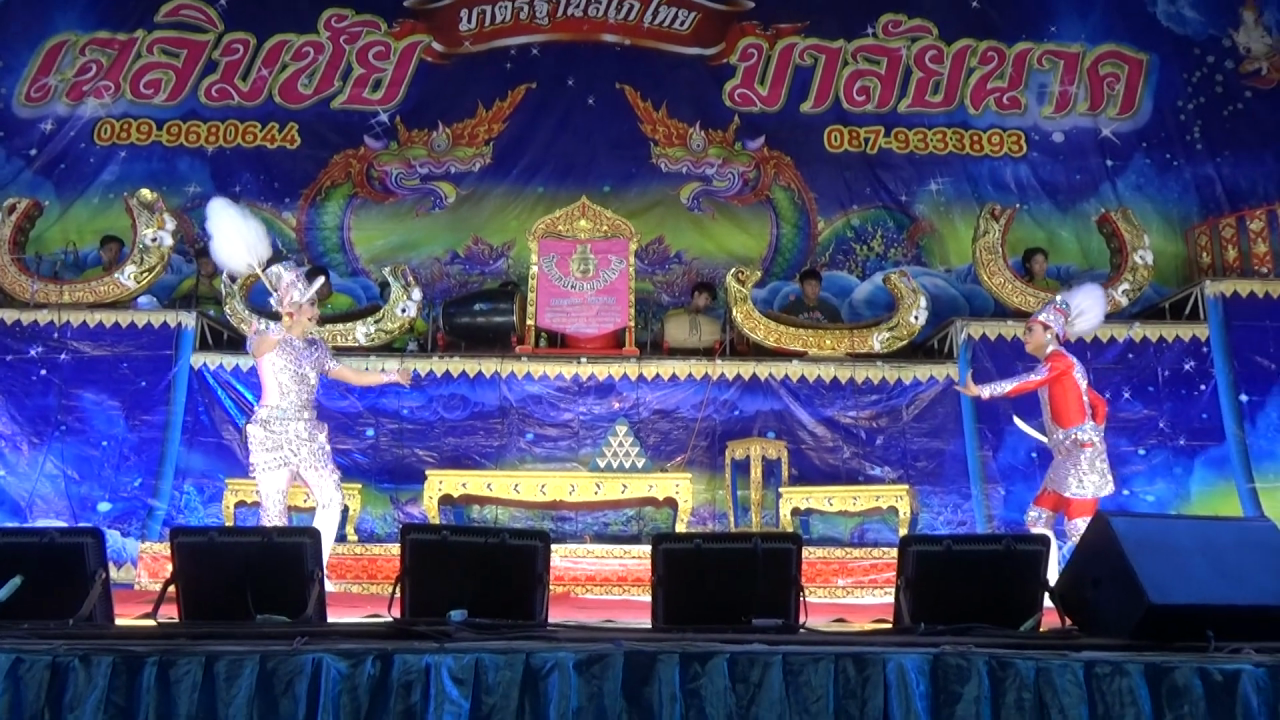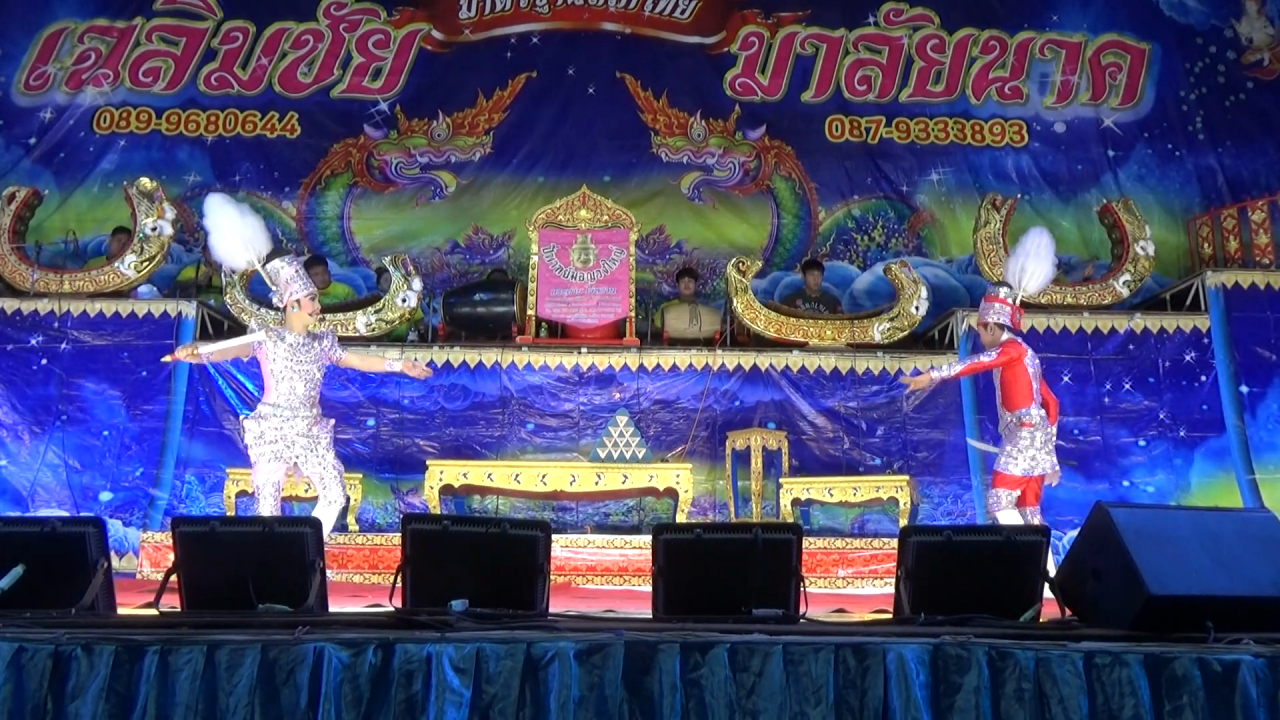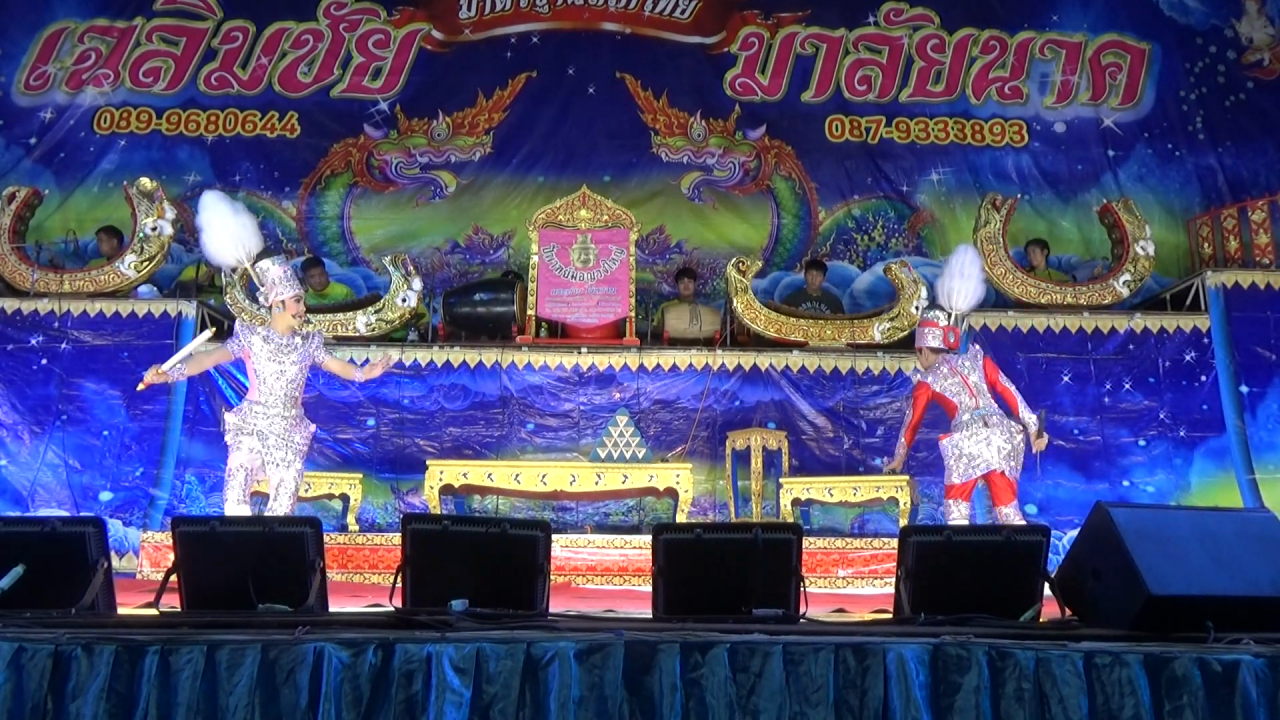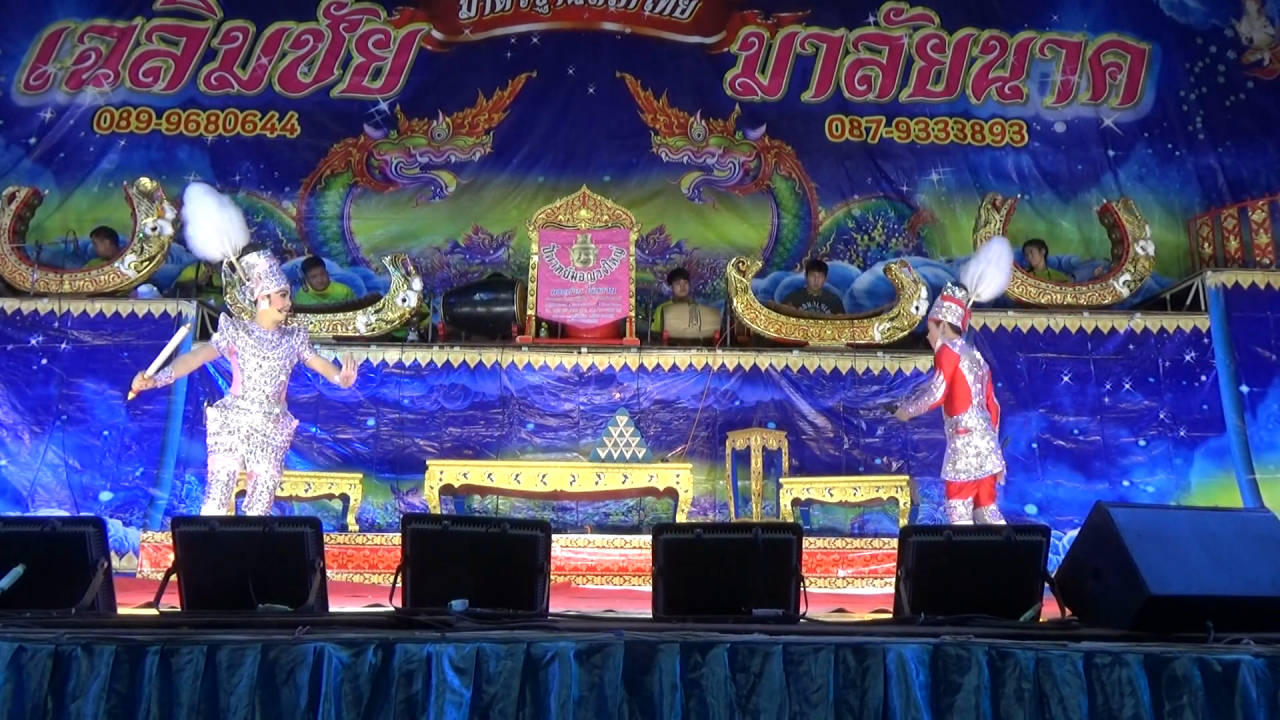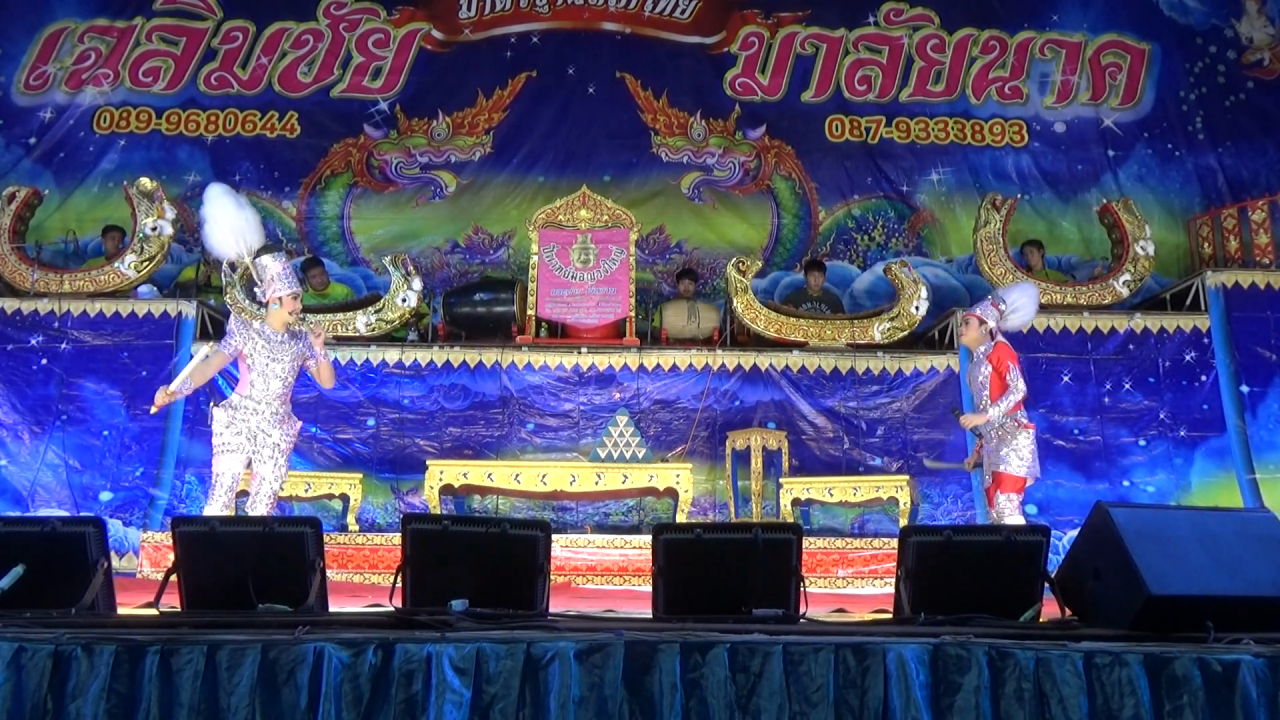
dt=1s
person 1, frame 1
left shoulder: (316, 347)
right shoulder: (264, 333)
left elbow: (349, 374)
right elbow: (260, 348)
left wrist: (392, 376)
right wrist: (282, 328)
left hip: (308, 433)
right hip: (272, 432)
left knee: (332, 499)
right knee: (274, 510)
person 1, frame 2
left shoulder: (322, 342)
right shoulder: (267, 338)
left elbow: (358, 360)
right elbow: (233, 348)
left wrist: (399, 365)
right wrist: (199, 356)
left hip: (311, 433)
right hip: (272, 431)
left knee: (335, 495)
right knee: (268, 509)
person 1, frame 3
left shoulder: (307, 343)
right shoulder: (251, 337)
left elbow: (337, 366)
right elbow: (211, 358)
left wrist: (362, 373)
right wrist: (169, 374)
left hip: (290, 433)
right hip: (252, 425)
left knee: (284, 504)
right knee: (236, 497)
person 1, frame 4
left shoulder: (294, 336)
right shoulder: (237, 330)
left elbow: (318, 363)
right elbow: (200, 354)
left wrist: (341, 377)
right wrist: (157, 378)
left hip: (272, 432)
right hip: (233, 424)
left knee: (260, 504)
right knee: (217, 497)
person 1, frame 5
left shoulder: (302, 340)
right shoulder: (245, 331)
left elbow: (327, 382)
right elbow: (211, 365)
left wrist: (320, 351)
right wrist: (175, 391)
left hip: (277, 430)
right hip: (238, 423)
left knee: (264, 502)
right knee: (221, 495)
person 2, frame 1
left shoulder: (1060, 361)
right shoulder: (1059, 367)
left elbow: (1027, 382)
right elbow: (1099, 404)
left wrist: (981, 391)
right wrist: (1094, 438)
left hip: (1081, 457)
right hip: (1067, 458)
left knee: (1079, 528)
right knee: (1038, 518)
right ankle: (1051, 585)
person 2, frame 2
left shoulder: (1013, 347)
right shoulder: (1021, 354)
left elbow: (975, 363)
right elbow: (1051, 403)
left wrist: (931, 376)
right wrist: (1047, 441)
left hip: (1025, 437)
right hip: (1031, 439)
left knee: (1000, 502)
right knee: (1029, 512)
right ankle: (1046, 575)
person 2, frame 3
left shoulder: (927, 380)
right shoulder: (978, 359)
left elbow: (912, 421)
right elbow: (1008, 391)
left wrist: (898, 458)
right wrist: (1033, 427)
left hip: (967, 441)
right hip: (1001, 438)
left knee: (956, 513)
right knee: (1008, 510)
person 2, frame 4
left shoulder: (947, 351)
right shoulder: (976, 356)
left elbow: (936, 394)
right elbow: (993, 404)
left wrist: (906, 410)
right wrist: (995, 448)
left hip: (965, 440)
right hip: (986, 440)
left knee: (959, 512)
right knee: (988, 511)
person 2, frame 5
left shoulder: (999, 349)
right shoulder: (975, 364)
left elbow: (1019, 390)
left wrist: (984, 416)
right wrist: (978, 451)
left hip: (1013, 439)
right hip: (994, 444)
left knee: (1007, 506)
right knee: (996, 512)
